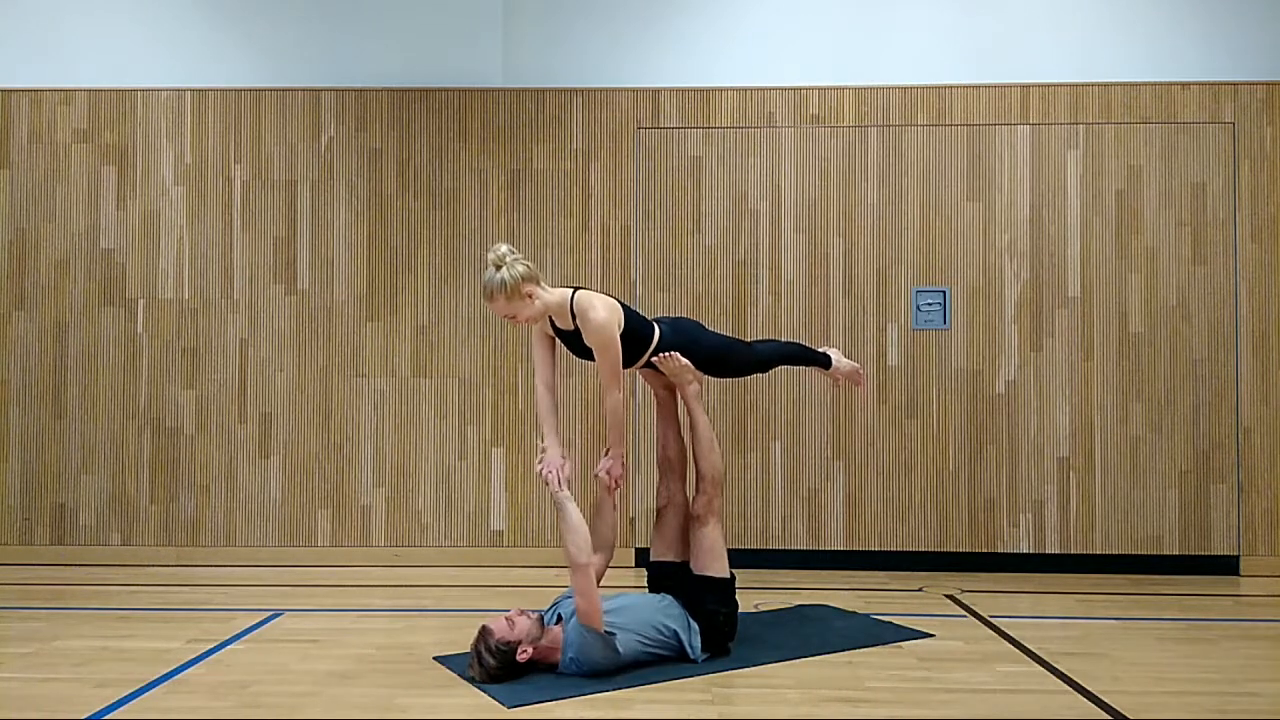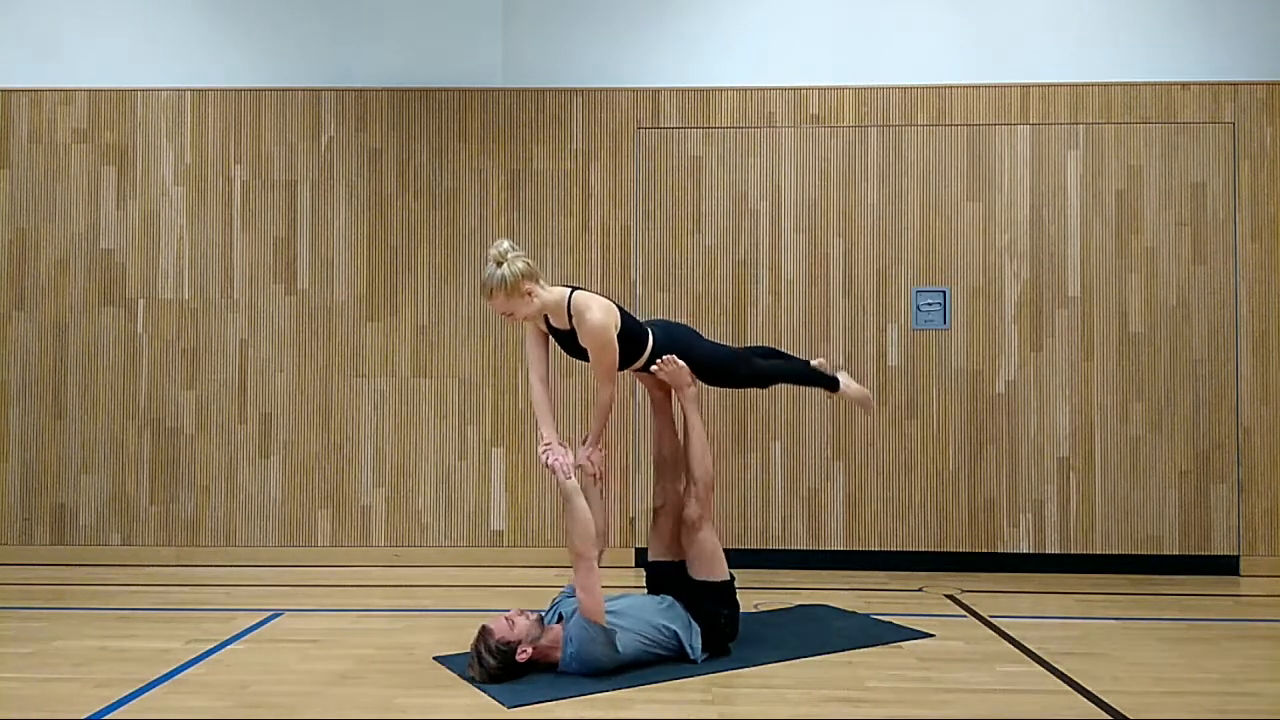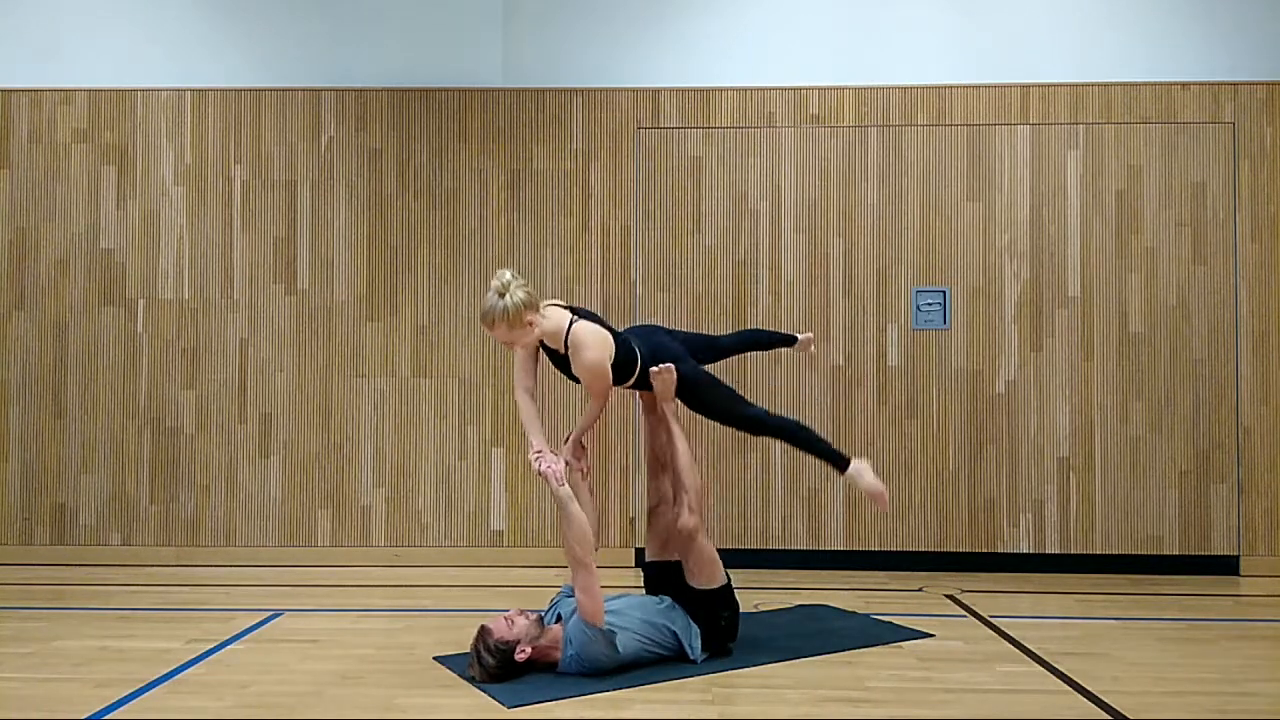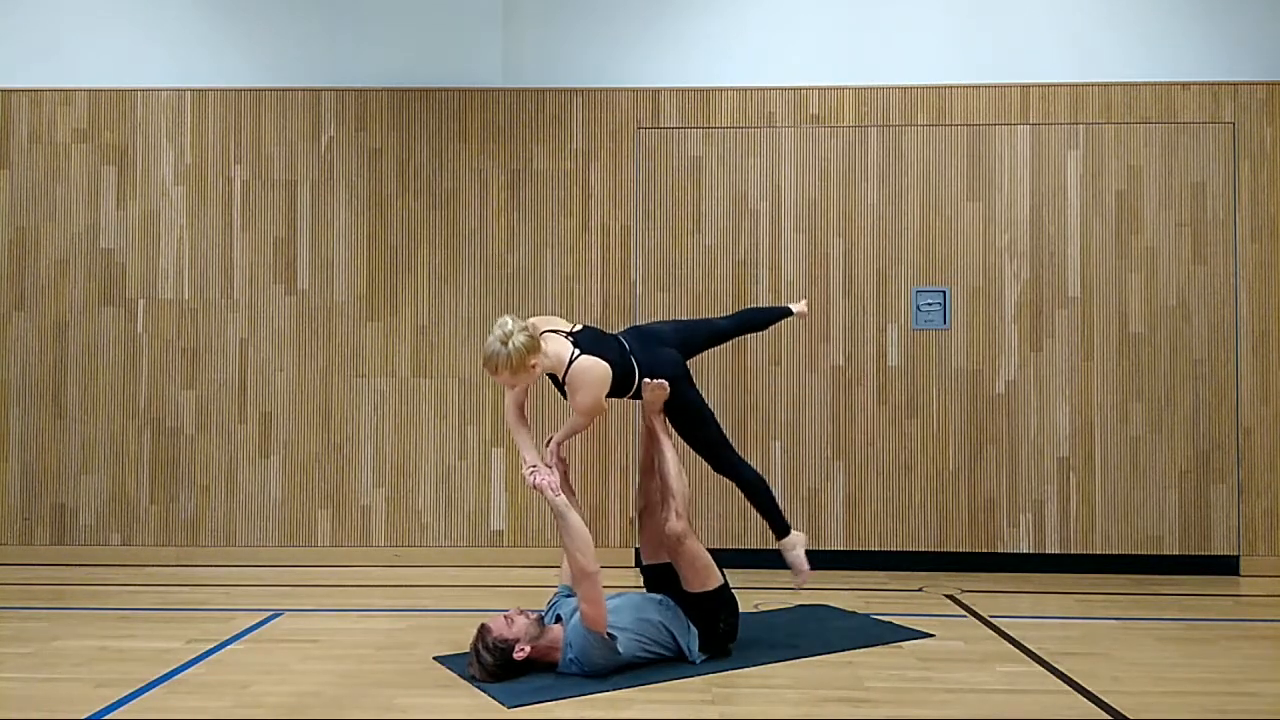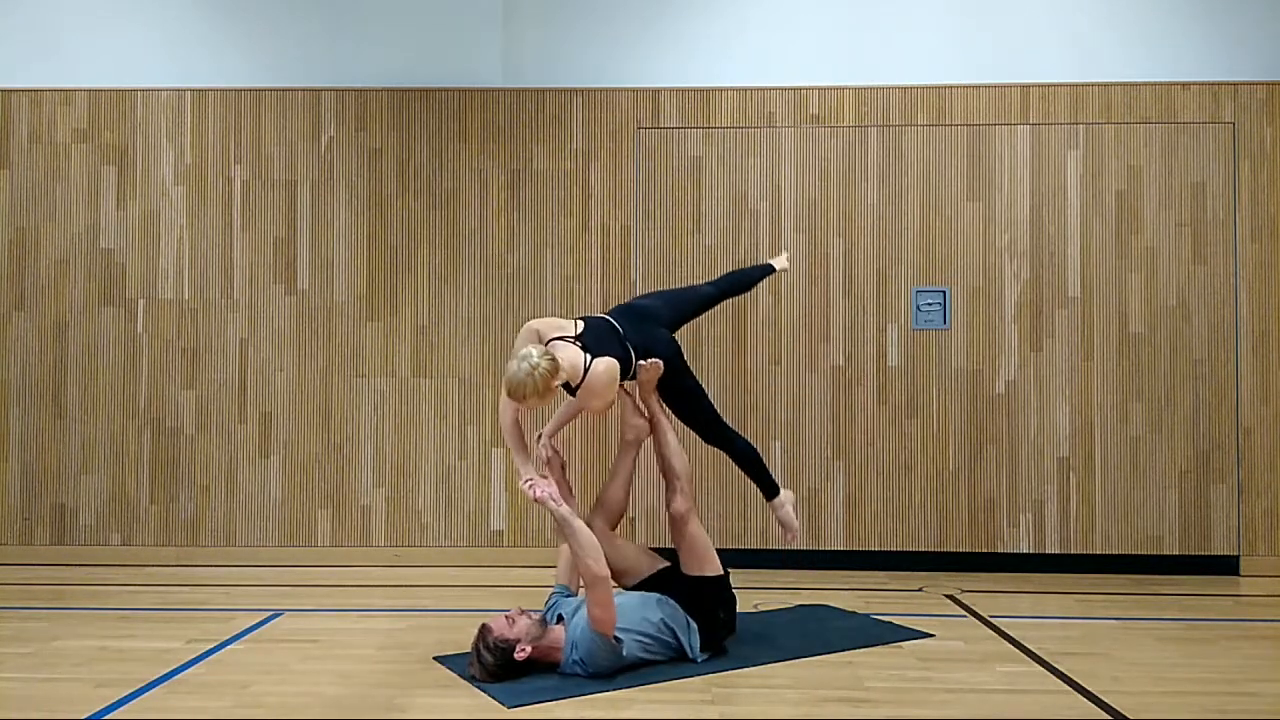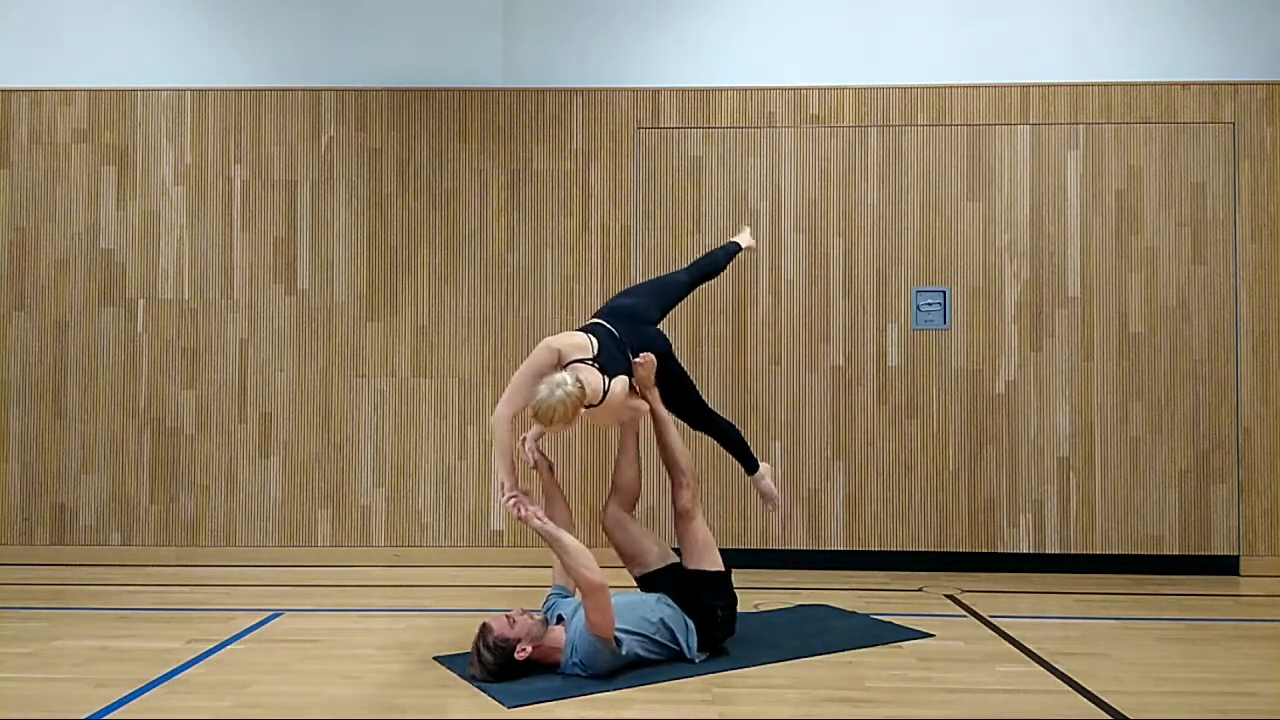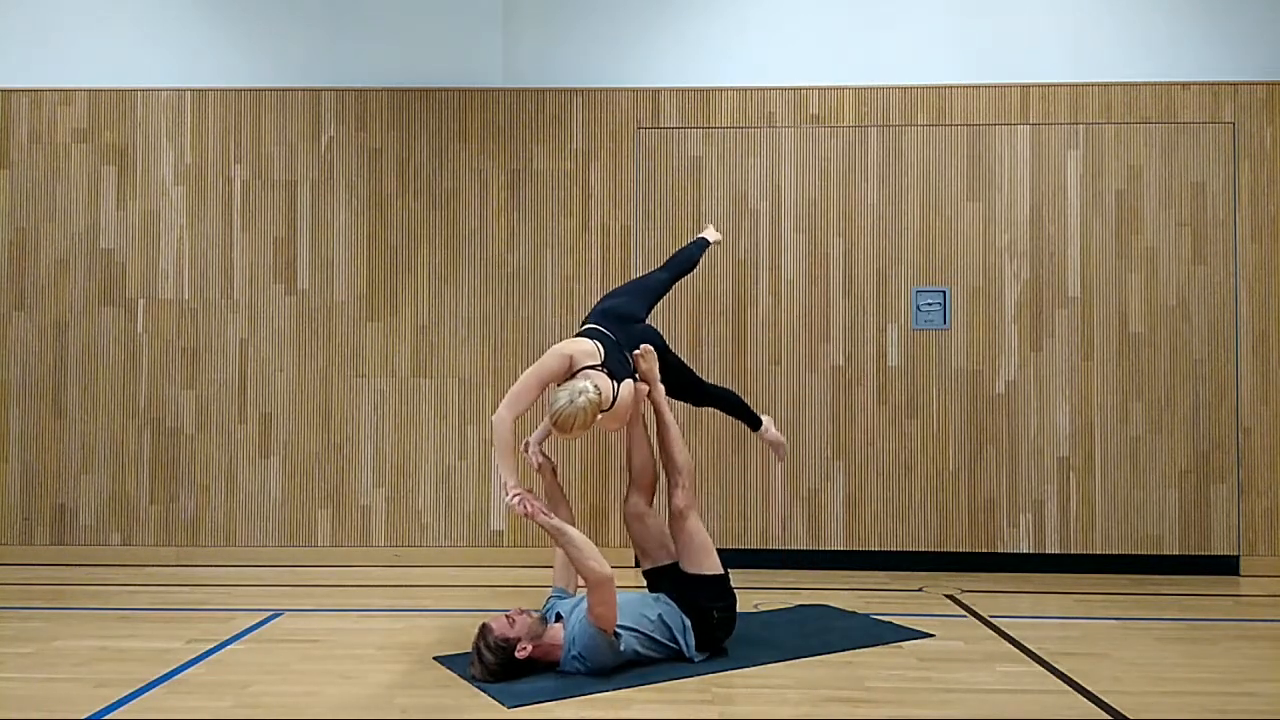
dt=0.4s
person 1, frame 1
left shoulder: (594, 315)
right shoulder: (544, 318)
left elbow: (613, 392)
right elbow: (544, 386)
left wrist: (615, 454)
right wrist: (552, 447)
left hip: (683, 345)
right hip: (657, 346)
left knee: (759, 358)
right knee: (754, 357)
left ankle: (828, 361)
right ankle: (824, 359)
person 1, frame 2
left shoulder: (591, 317)
right shoulder: (539, 313)
left elbow: (607, 388)
right elbow: (537, 381)
left wrist: (593, 442)
right wrist: (549, 438)
left hip: (675, 350)
right hip: (648, 342)
left knee: (762, 374)
right knee: (738, 357)
left ankle: (836, 384)
right ankle: (810, 366)
person 1, frame 3
left shoulder: (587, 351)
right shoulder: (534, 317)
left elbow: (598, 405)
right elbow: (524, 392)
left wrist: (574, 442)
right wrist: (540, 446)
left hip: (666, 368)
right hip: (643, 341)
left knee: (754, 419)
right knee: (725, 344)
left ankle: (850, 468)
right ankle: (796, 340)
person 1, frame 4
left shoulder: (585, 384)
right shoulder: (531, 331)
left elbow: (583, 417)
right elbow: (514, 407)
left wrist: (555, 442)
right wrist: (531, 456)
left hip: (661, 375)
right hip: (638, 342)
left knee: (726, 460)
right knee: (726, 325)
left ankle: (786, 536)
right ankle: (790, 309)
person 1, frame 5
left shoulder: (599, 386)
right shoulder: (535, 334)
right elbow: (508, 406)
left wrist: (549, 431)
right wrist: (525, 468)
left hip: (656, 355)
right hip: (633, 317)
left knee: (716, 432)
right knee: (712, 290)
left ankle: (777, 496)
right ankle: (773, 266)
person 1, frame 6
left shoulder: (610, 403)
right shoulder: (553, 349)
right elbow: (502, 415)
left wrist: (537, 433)
right wrist: (508, 488)
left hip: (649, 352)
right hip: (622, 315)
left knee: (700, 416)
right knee: (686, 278)
left ankle: (756, 470)
right ankle: (737, 243)
person 1, frame 7
left shoulder: (618, 407)
right shoulder: (565, 355)
right elbow: (503, 416)
right wrist: (511, 485)
left hip: (644, 347)
right hip: (612, 315)
left knee: (700, 393)
right knee: (668, 273)
left ankle: (760, 425)
right ankle: (706, 239)
person 2, frame 1
left shoulder: (556, 617)
right shoulder: (583, 653)
left elbow: (599, 555)
right elbow: (581, 564)
left wrist: (605, 492)
right wrist: (562, 496)
left hip: (671, 604)
right hip: (705, 622)
right knee: (704, 507)
left ankle: (667, 393)
right ankle: (689, 392)
person 2, frame 2
left shoulder: (556, 617)
right shoulder: (584, 650)
left elbow: (593, 549)
right elbow: (584, 559)
left wrist: (589, 481)
right wrist: (568, 487)
left hip: (669, 605)
right hip: (705, 623)
right knee: (694, 513)
left ankle: (661, 393)
right ankle: (687, 396)
person 2, frame 3
left shoulder: (557, 615)
right shoulder: (582, 651)
left elbow: (585, 549)
right elbow: (582, 564)
left wrist: (576, 478)
right wrist: (562, 492)
left hip: (670, 607)
right hip: (706, 625)
right knee: (686, 522)
right ankle: (665, 408)
person 2, frame 4
left shoulder: (555, 616)
right shoulder: (582, 653)
left elbow: (576, 557)
right elbow: (587, 571)
left wrist: (562, 481)
right wrist: (558, 503)
left hip: (671, 604)
right hip: (705, 626)
right knee: (674, 527)
right ankle: (655, 418)
person 2, frame 5
left shoulder: (556, 616)
right shoulder: (586, 653)
left elbow: (572, 543)
right elbow: (598, 575)
left wrist: (557, 474)
right wrist: (557, 507)
left hip: (670, 605)
right hip: (703, 620)
left knee: (595, 528)
right knee: (680, 507)
left ankle: (632, 439)
right ankle: (650, 400)
person 2, frame 6
left shoulder: (555, 616)
right shoulder: (585, 655)
left elbow: (565, 539)
right elbow: (593, 582)
left wrist: (546, 476)
right wrist: (540, 525)
left hip: (671, 604)
right hip: (704, 618)
left knee: (615, 513)
right knee: (685, 502)
right ankle: (650, 397)
person 2, frame 7
left shoulder: (553, 616)
right shoulder: (585, 650)
left elbow: (566, 544)
right elbow: (601, 575)
left wrist: (549, 479)
right wrist: (544, 520)
left hip: (672, 604)
right hip: (703, 619)
right knee: (680, 503)
right ankle: (655, 394)
